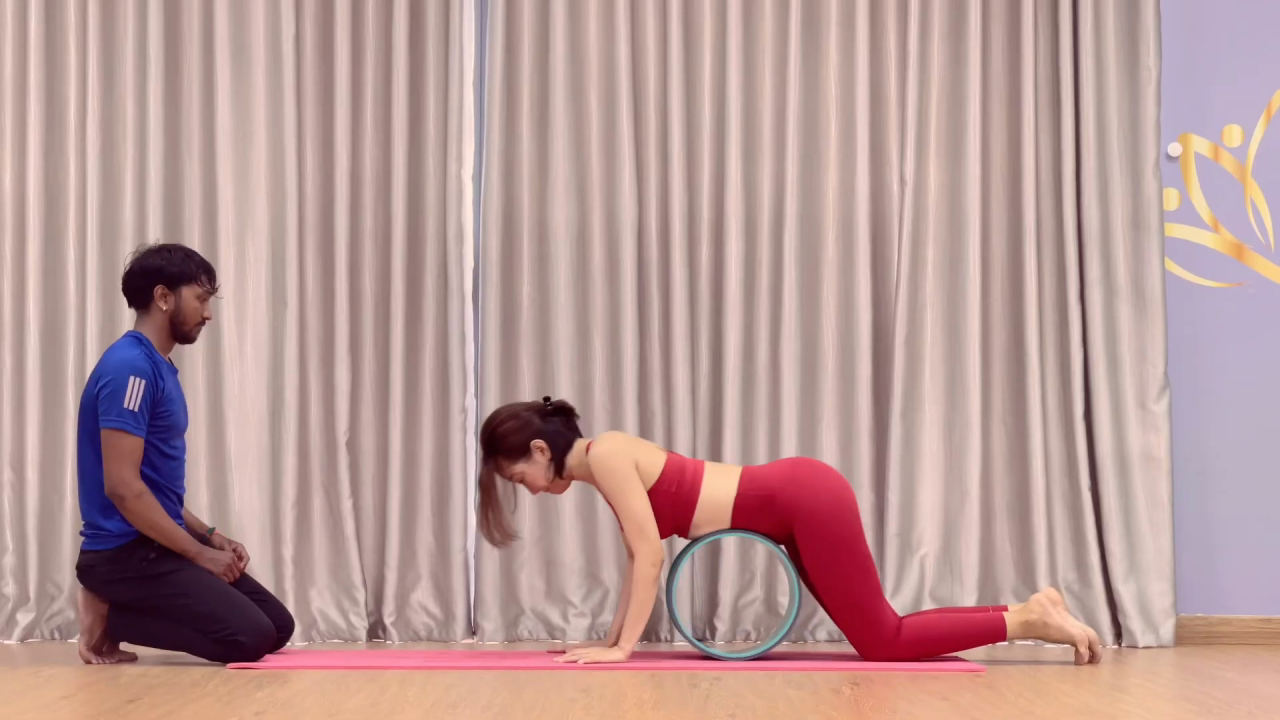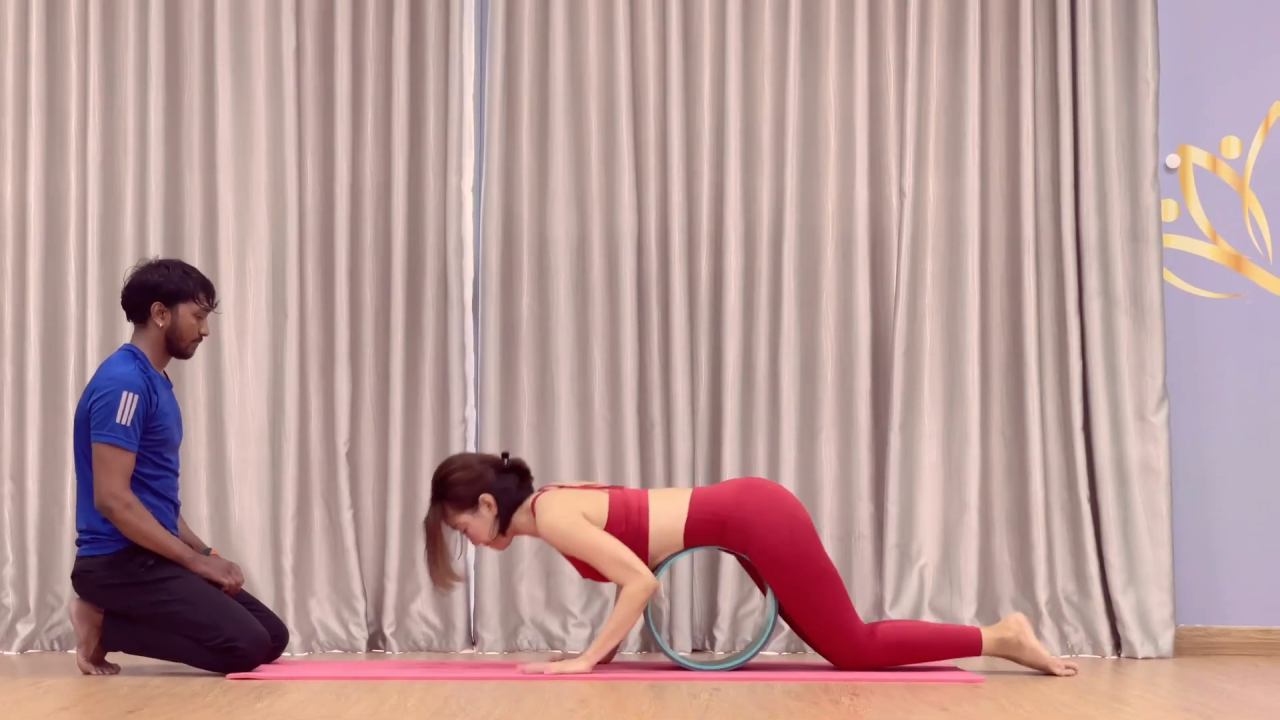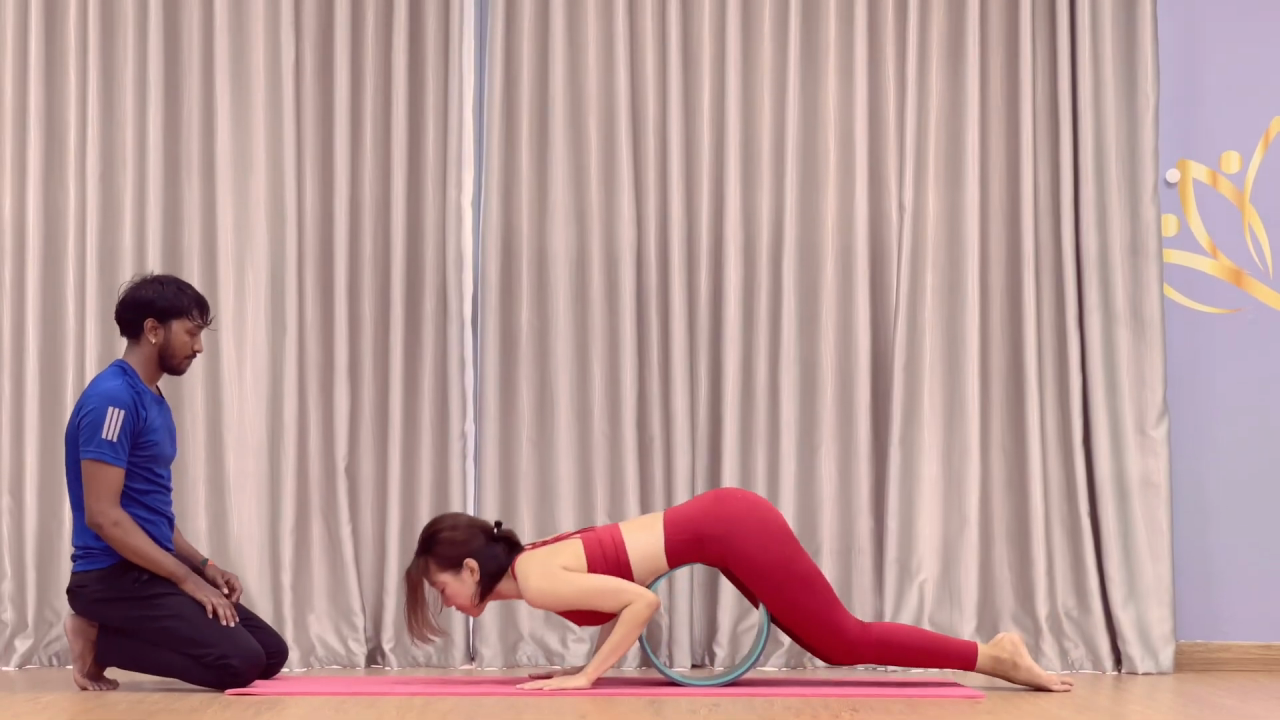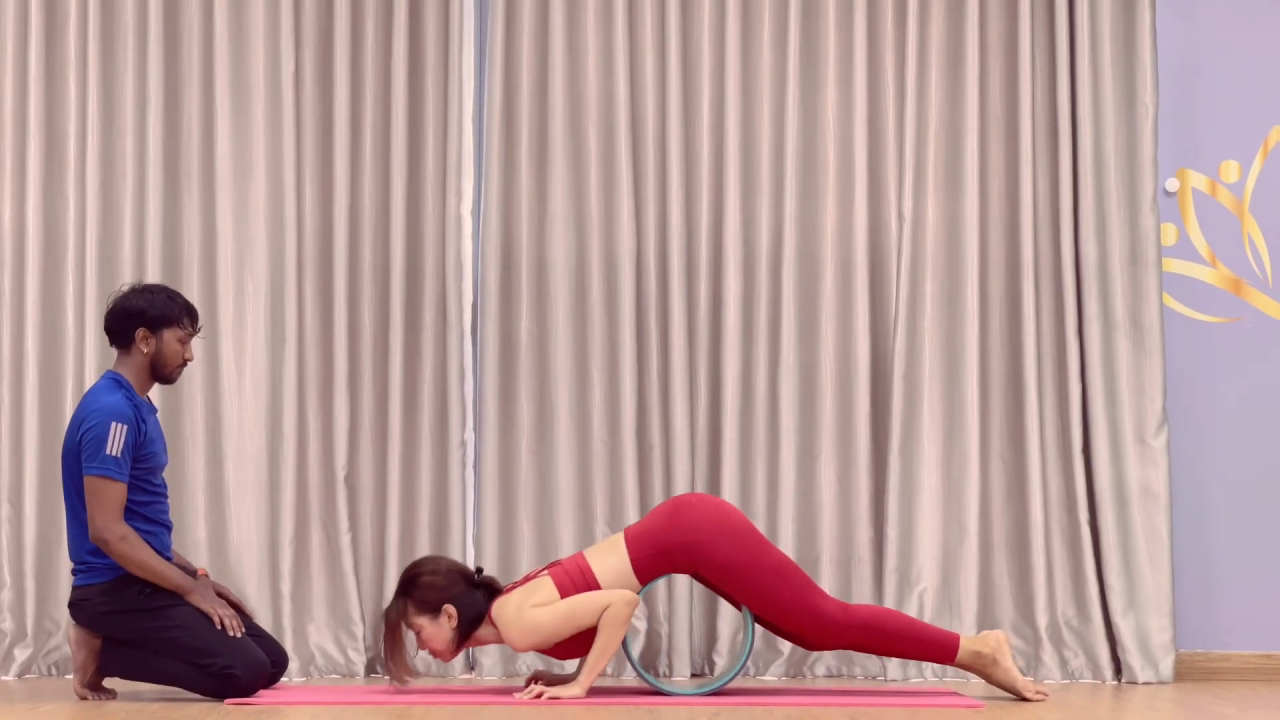
dt=0.5s
person 1, frame 1
left shoulder: (604, 456)
right shoulder: (606, 461)
left elbow: (652, 554)
right elbow: (642, 555)
left wrist: (625, 646)
right wrist: (612, 636)
left hip: (806, 500)
right hip: (798, 499)
left knee: (884, 644)
right knee: (880, 635)
left ankle: (1031, 620)
right ankle: (1028, 612)
person 1, frame 2
left shoulder: (551, 517)
right shoulder: (557, 502)
left elbow: (640, 581)
right elbow: (628, 566)
left wrist: (589, 657)
right wrist: (601, 651)
left hip: (757, 522)
right hip: (752, 510)
left knee: (856, 649)
right knee: (849, 646)
left ankle: (1000, 638)
right ankle: (995, 636)
person 1, frame 3
left shoulder: (535, 582)
right shoulder: (533, 561)
left elbow: (642, 601)
right elbow: (622, 592)
left wrist: (586, 675)
right wrist: (591, 667)
left hip: (733, 530)
right hip: (726, 520)
left knee: (846, 642)
right knee: (833, 646)
left ankle: (995, 655)
right ankle: (989, 651)
person 1, frame 4
left shoulder: (517, 626)
right shoulder: (508, 602)
left elbow: (620, 603)
left wrist: (581, 684)
right wrist: (572, 675)
left hip: (694, 534)
right hip: (689, 526)
left knee: (826, 620)
right knee: (815, 631)
left ankle: (974, 650)
right ankle: (973, 650)
person 2, frame 1
left shoulder: (161, 369)
right shoulder: (130, 368)
right elbow: (122, 487)
left wrist: (211, 537)
right wrist: (200, 553)
left hip: (153, 545)
right hip: (126, 554)
left knee: (278, 626)
right knee: (250, 639)
left ankle: (119, 611)
right ankle: (109, 616)
person 2, frame 2
left shoulder: (156, 384)
right shoulder: (124, 382)
right elbow: (112, 499)
left wrist: (205, 553)
right wrist: (196, 560)
left hip: (149, 556)
right hip: (120, 562)
left knee: (273, 637)
right knee: (246, 646)
left ankle: (112, 619)
right ankle: (103, 625)
person 2, frame 3
left shoulder: (154, 401)
right shoulder: (112, 397)
right elbow: (103, 515)
left wrist: (202, 565)
right wrist: (188, 579)
left hip: (145, 571)
right hip: (114, 576)
left knee: (271, 653)
right knee: (239, 662)
left ankle: (106, 633)
right ankle: (98, 640)
person 2, frame 4
left shoulder: (137, 407)
right shoulder: (111, 411)
right elbow: (108, 532)
left wrist: (196, 576)
right wrist: (192, 589)
left hip: (143, 581)
right hip: (117, 589)
left knee: (272, 661)
right knee: (246, 672)
left ankle: (107, 645)
right ankle: (101, 653)
